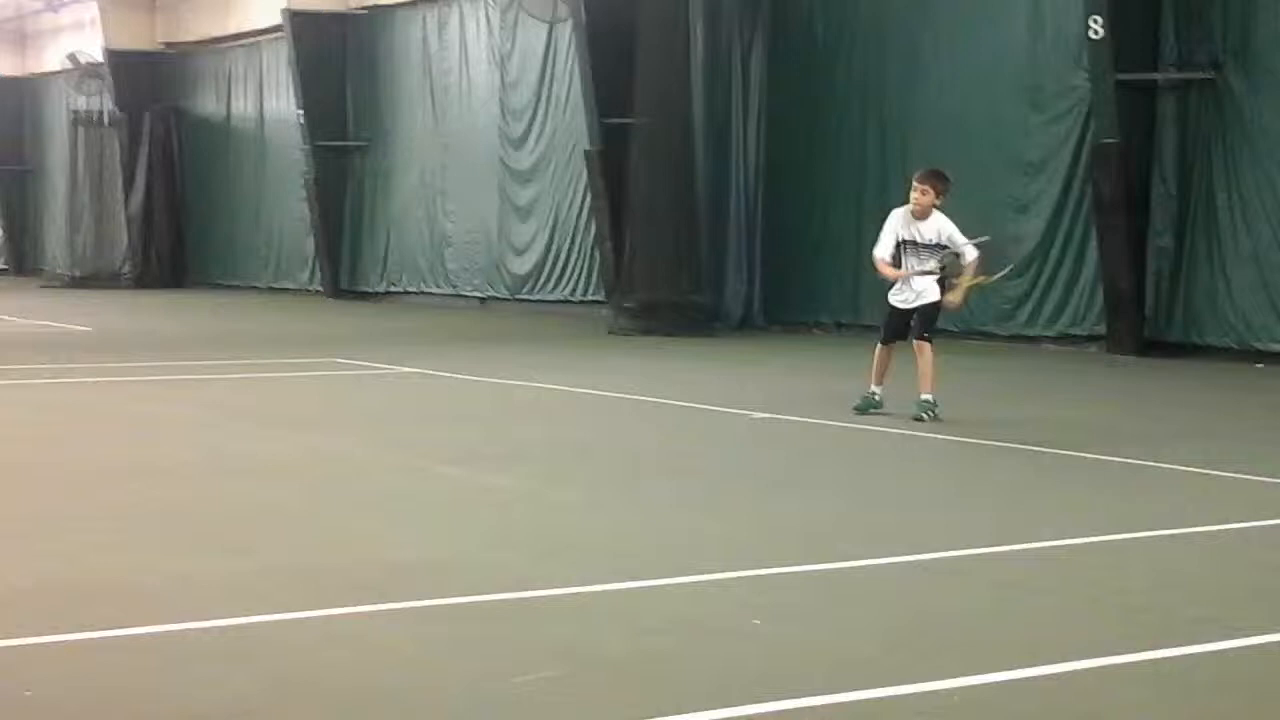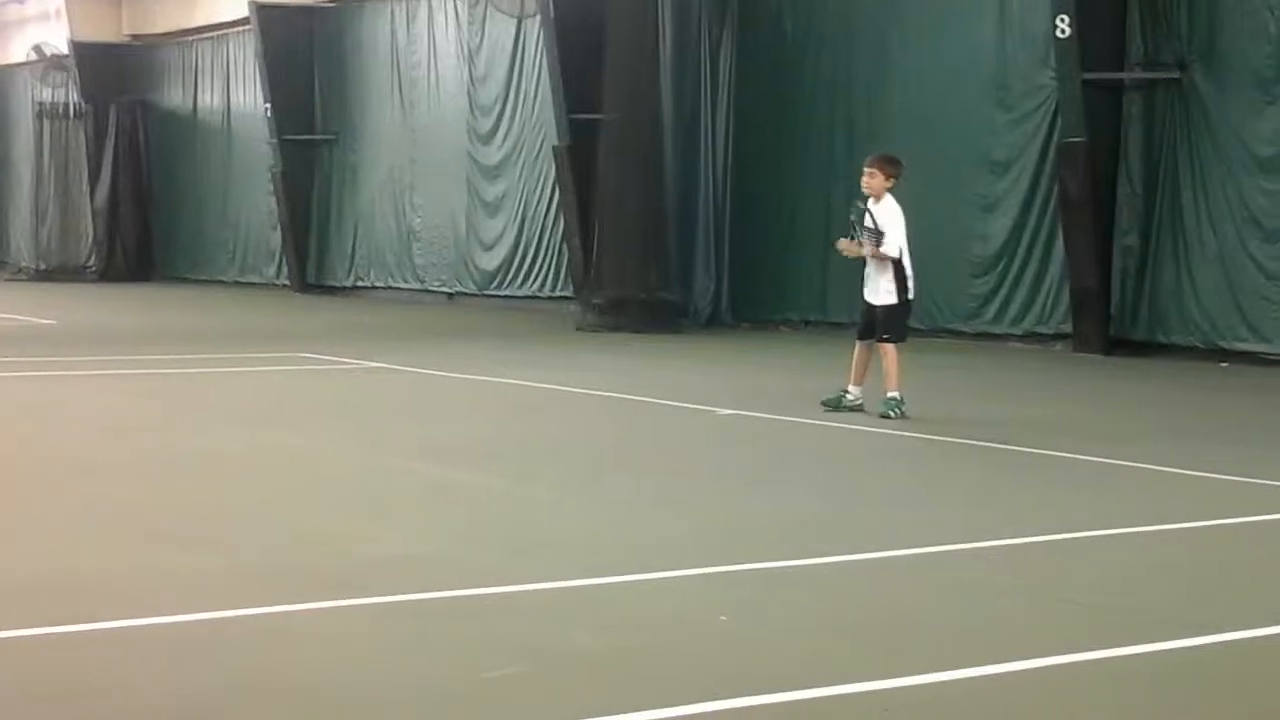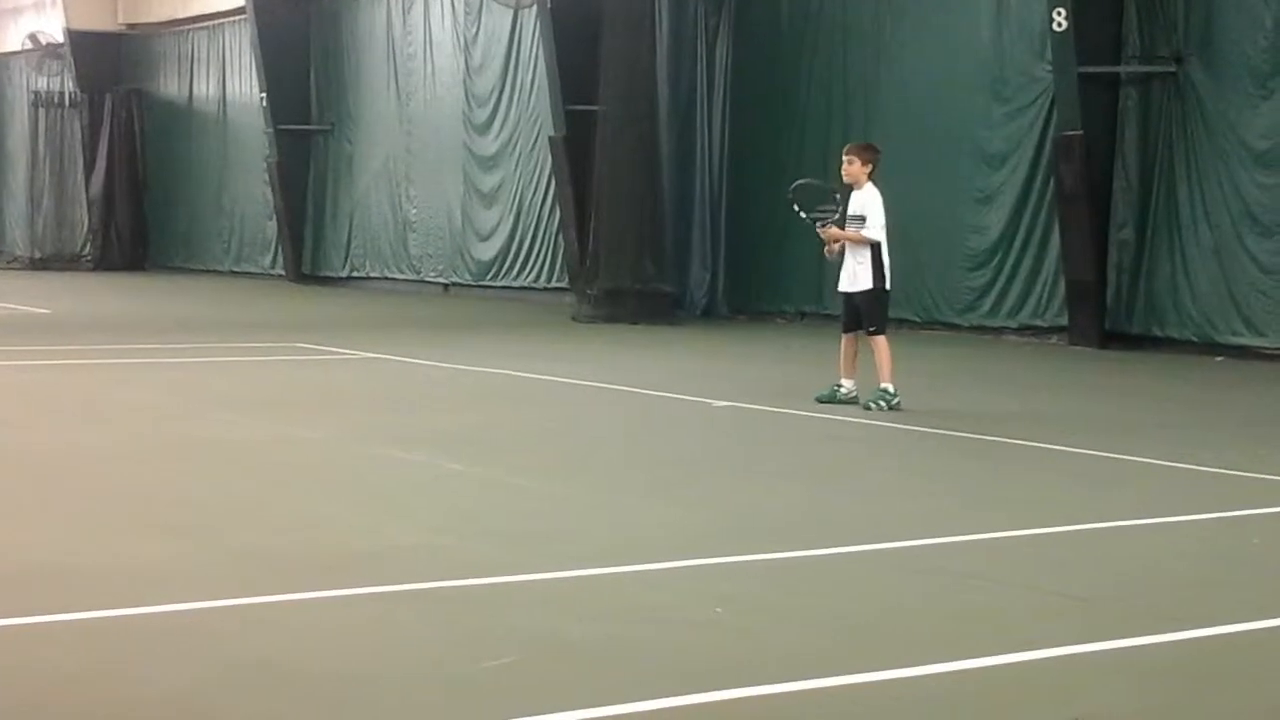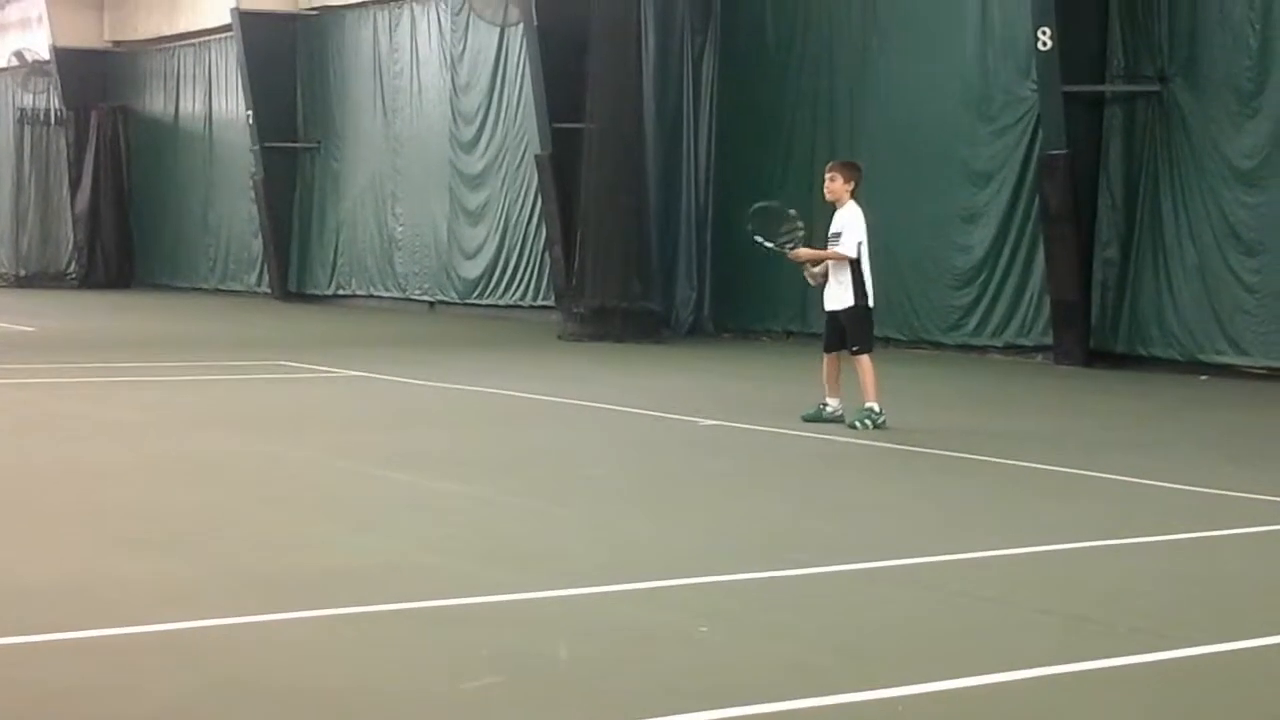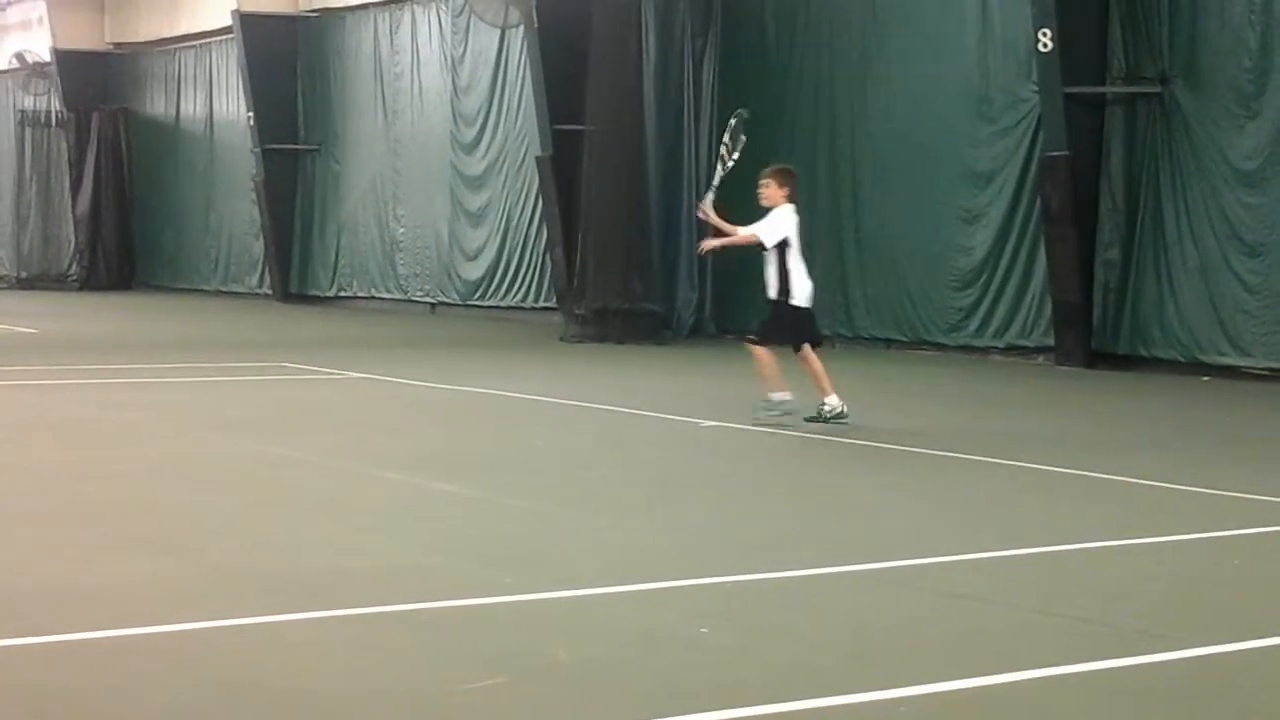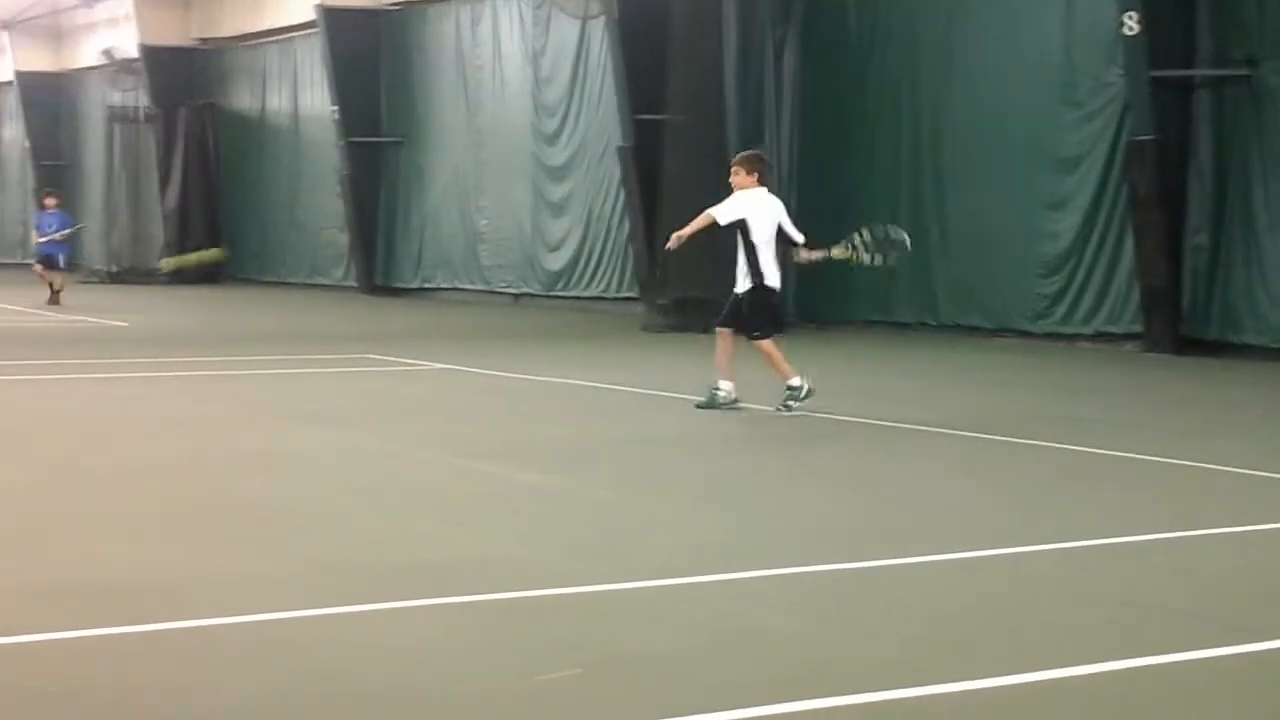
dt=0.5s
person 1, frame 1
left shoulder: (943, 224)
right shoulder: (897, 217)
left elbow: (971, 256)
right elbow: (880, 256)
left wrist: (959, 290)
right wrist: (888, 270)
left hip: (929, 294)
right hip: (901, 293)
left knee: (921, 342)
right knee: (885, 342)
left ankle: (927, 400)
right ankle: (874, 393)
person 1, frame 2
left shoulder: (891, 211)
right shoulder: (870, 204)
left elbow: (891, 252)
left wrist: (860, 252)
right wrist: (852, 244)
left hip: (893, 290)
right hip: (873, 288)
left knee: (885, 342)
right knee: (863, 340)
left ankle: (894, 399)
right ankle: (853, 394)
person 1, frame 3
left shoulder: (871, 196)
right shoulder: (854, 195)
left elbow: (872, 235)
left wrist: (840, 235)
right wrist: (838, 246)
left hip: (871, 279)
right hip: (851, 277)
left knee: (875, 333)
right knee: (848, 332)
left ankle: (888, 391)
right ankle: (846, 387)
person 1, frame 4
left shoulder: (852, 214)
right shoulder: (838, 214)
left elbow: (847, 253)
left wrist: (812, 254)
right wrist: (821, 269)
left hip: (855, 297)
right hip: (836, 297)
left knee: (859, 352)
right knee: (830, 351)
left ankle: (873, 410)
right ankle: (832, 405)
person 1, frame 5
left shoulder: (783, 216)
right shoulder: (775, 218)
left elbow: (754, 237)
right elbow: (740, 233)
left wrist: (718, 242)
right wrist: (713, 219)
left hip: (788, 296)
right hip: (792, 297)
left knee: (758, 345)
right knee: (804, 350)
left ankle: (780, 397)
right ankle: (833, 403)
person 1, frame 6
left shoulder: (745, 199)
right shoulder: (774, 203)
left elbow: (713, 215)
right elbow: (796, 237)
left wrist: (684, 232)
right wrist: (800, 251)
left hip: (759, 282)
right hip: (749, 282)
left knee: (760, 337)
right knee: (724, 329)
left ankle: (797, 384)
right ankle: (724, 390)
